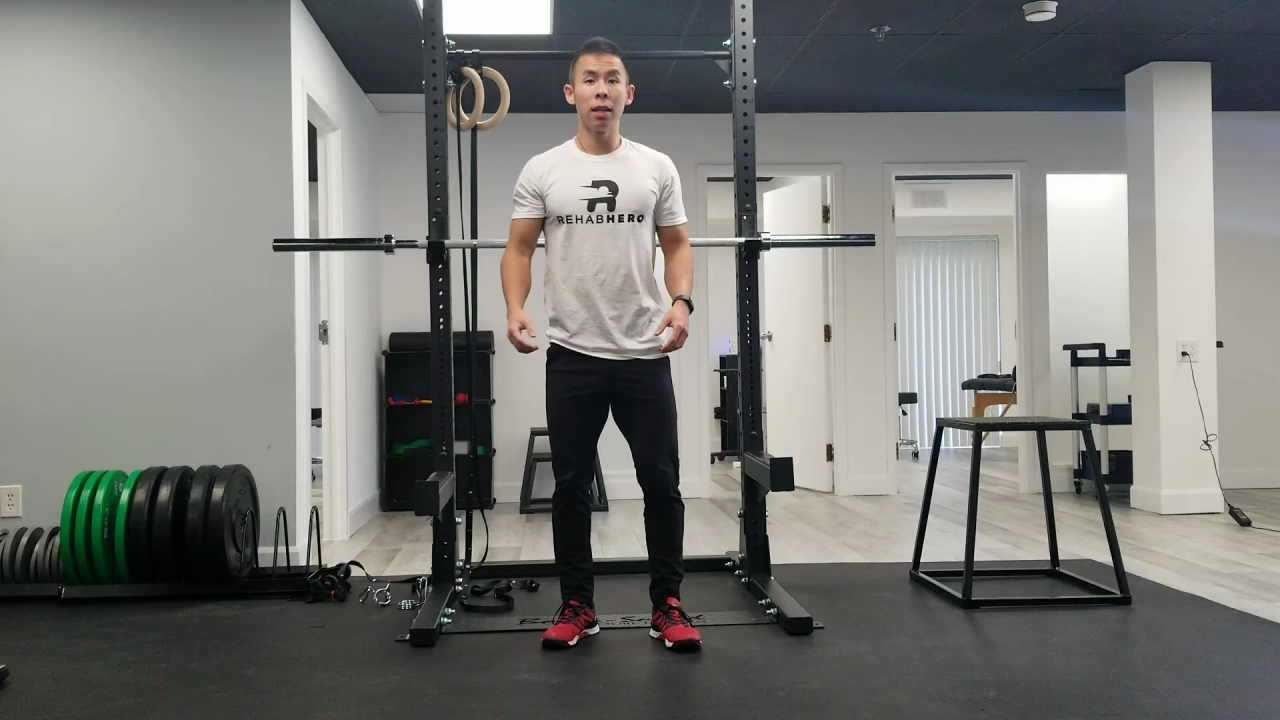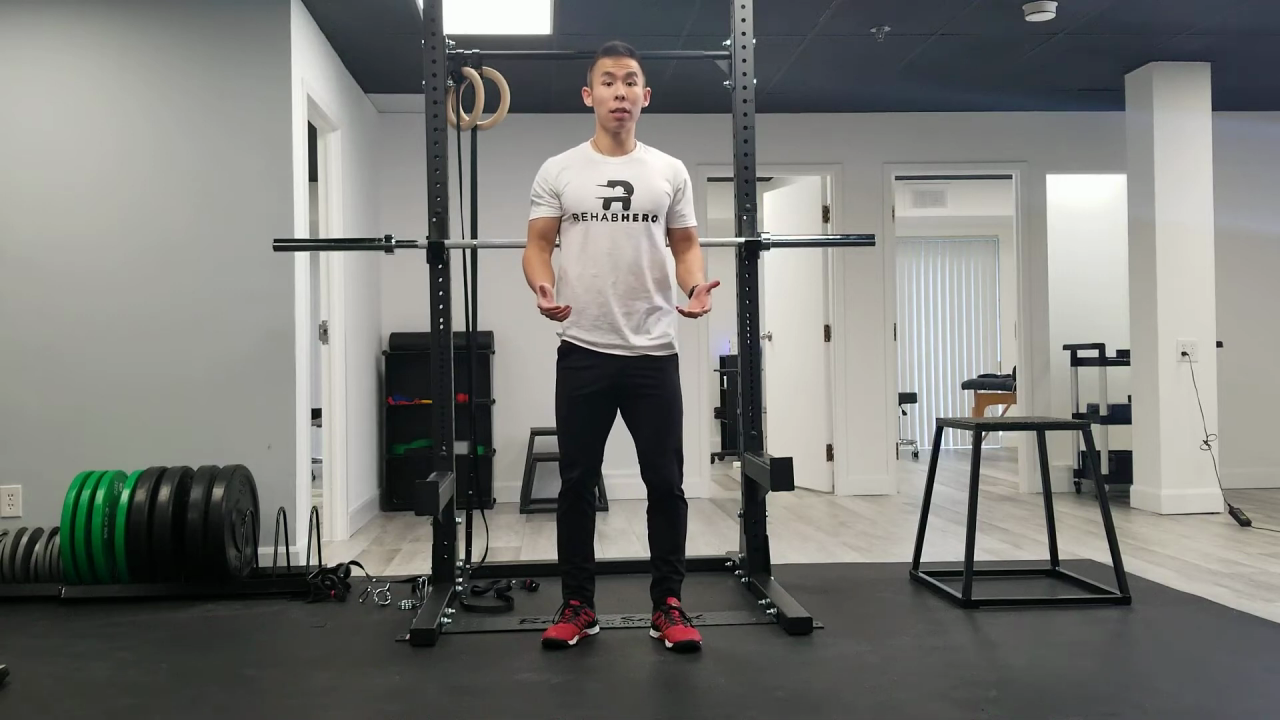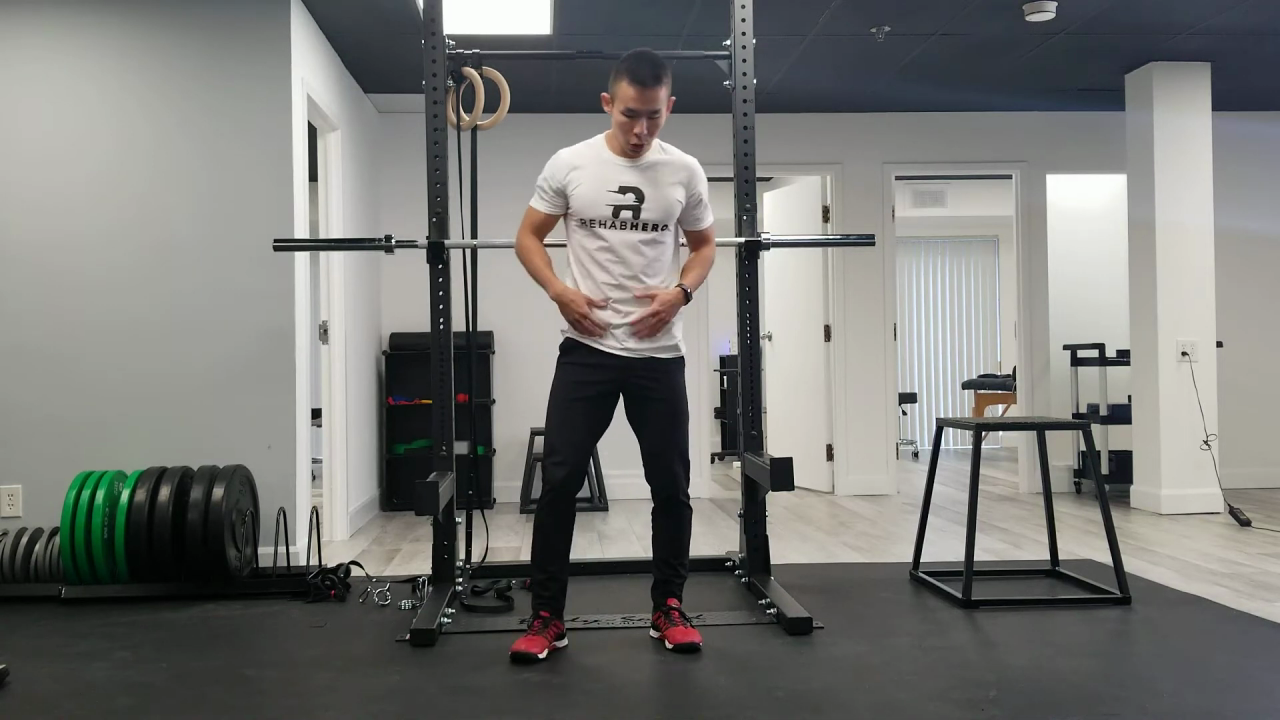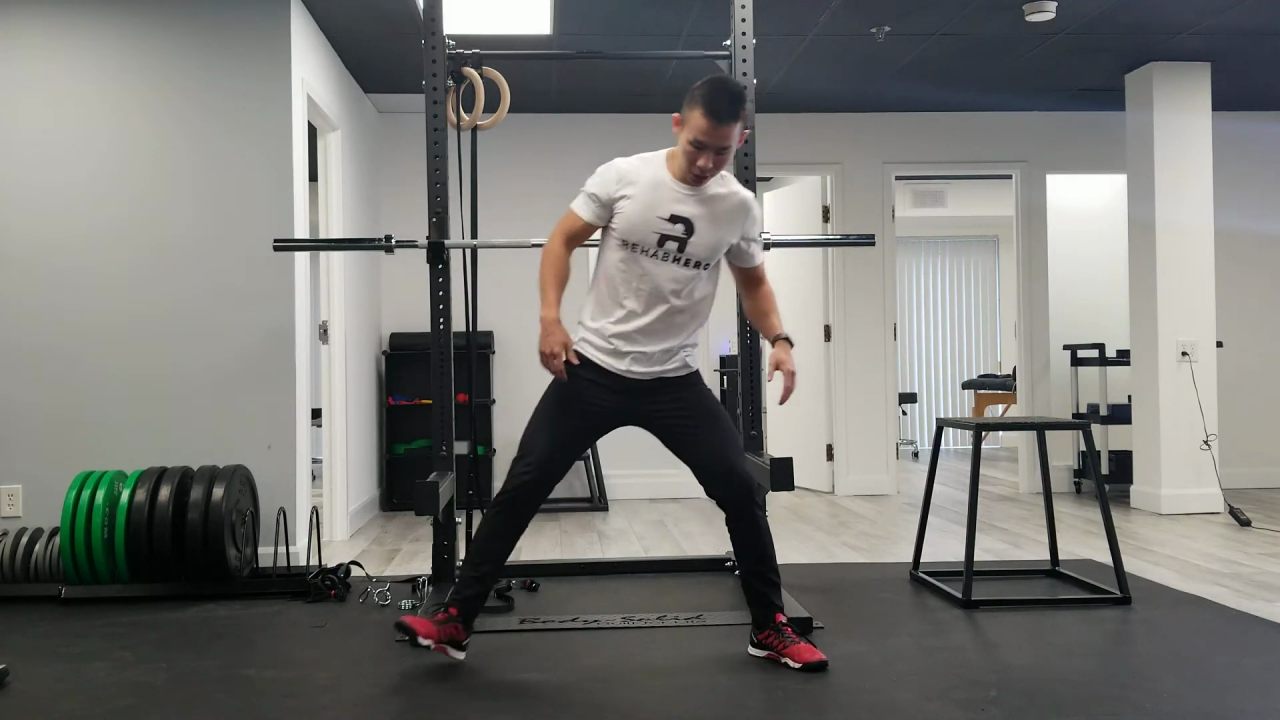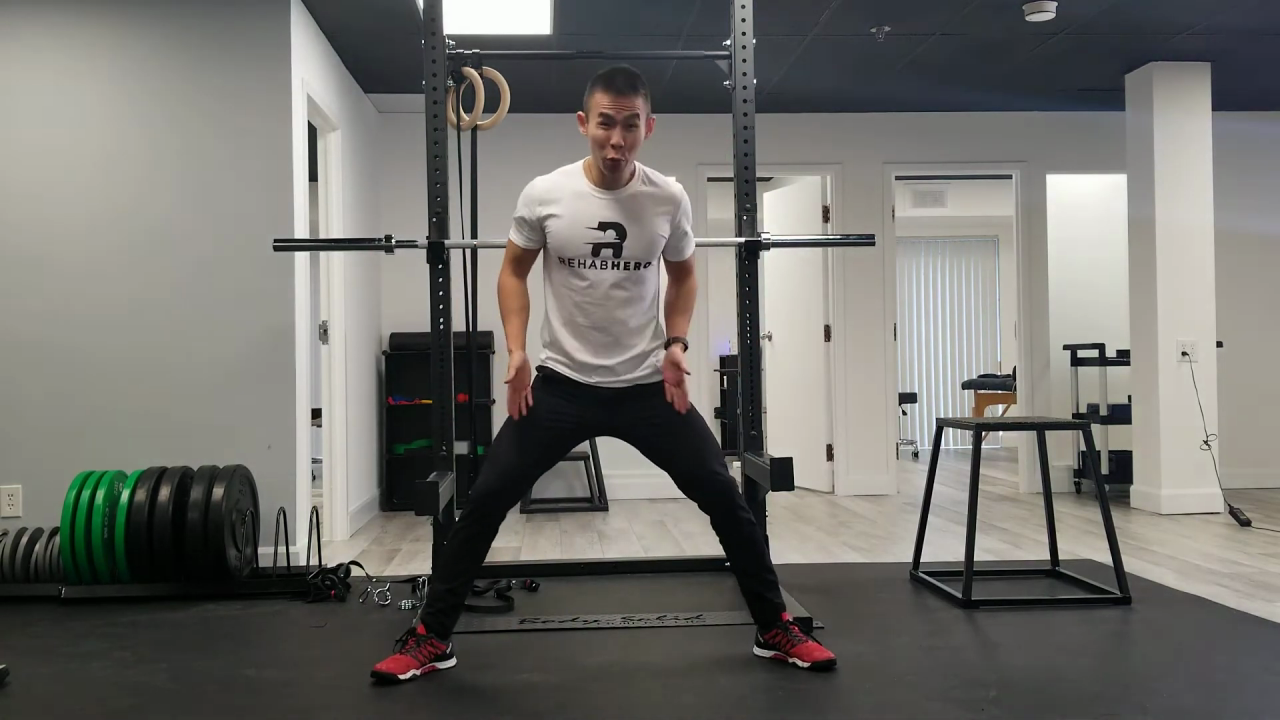
dt=1s
person 1, frame 1
left shoulder: (657, 168)
right shoulder: (542, 170)
left elbow: (676, 245)
right elbow: (519, 248)
left wrist: (681, 302)
right wrist: (515, 308)
left hip: (643, 355)
right hip: (572, 356)
left knee: (661, 483)
right knee: (571, 485)
left ankle: (668, 606)
right ankle: (576, 606)
person 1, frame 2
left shoulder: (670, 171)
right shoulder: (558, 171)
left elbow: (685, 246)
right elbow: (538, 245)
left wrist: (696, 285)
right wrist: (542, 285)
left hip: (653, 352)
right hip: (583, 352)
left knee: (665, 482)
right knee: (577, 483)
left ankle: (668, 606)
right ankle: (577, 606)
person 1, frame 3
left shoulder: (685, 171)
right shoulder: (568, 164)
left elbow: (703, 244)
right elbow: (529, 236)
left wrist: (678, 293)
right wrist: (561, 292)
left hip: (659, 355)
right hip: (588, 349)
left knee: (670, 484)
right knee: (560, 480)
left ankle: (668, 607)
right ankle: (546, 616)
person 1, frame 4
left shoulder: (739, 207)
right shoulder: (619, 178)
left elbow: (753, 282)
right elbow: (561, 243)
left wrist: (778, 340)
right wrist: (550, 316)
left hip: (674, 378)
right hip: (595, 369)
left knee: (740, 491)
right knee: (523, 487)
left ankle: (770, 628)
right ankle: (454, 620)
person 1, frame 5
left shoulder: (669, 199)
right shoulder: (544, 193)
right elbow: (514, 271)
left wrist: (675, 348)
right wrist: (516, 350)
left hip: (646, 387)
right hip: (562, 386)
left knee: (723, 497)
right knee: (487, 499)
left ankle: (776, 630)
right ankle: (431, 638)
